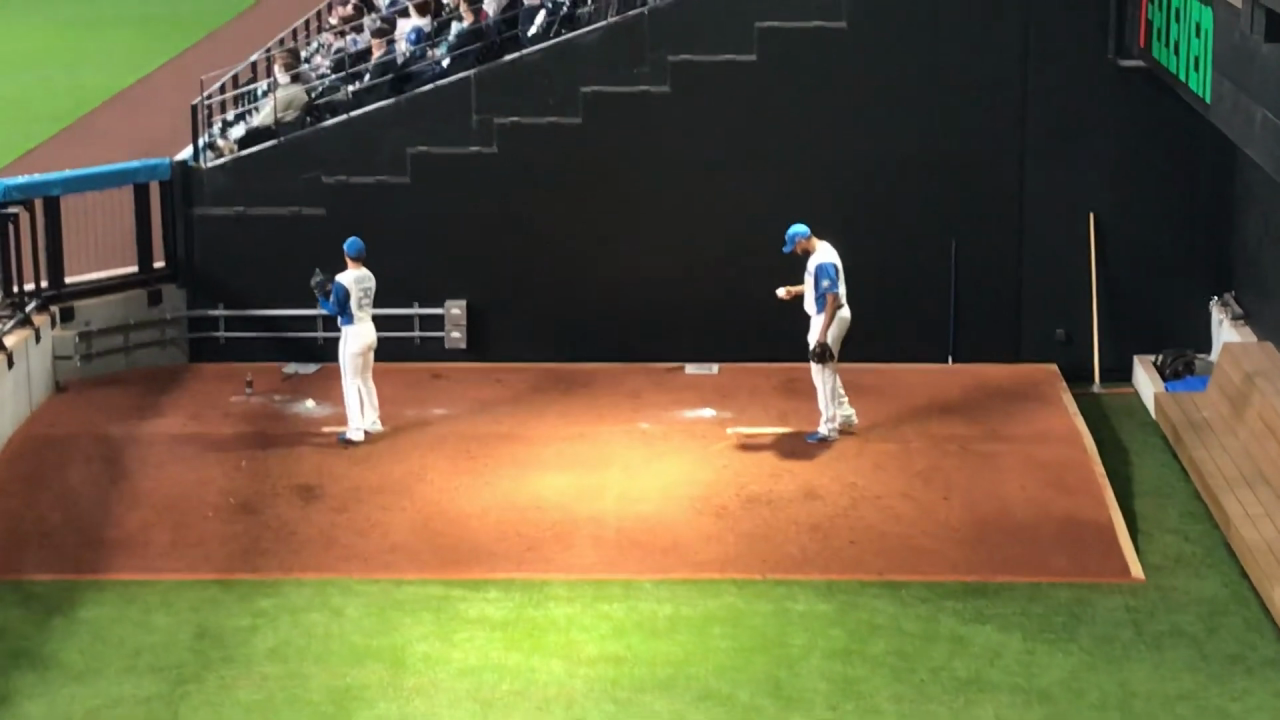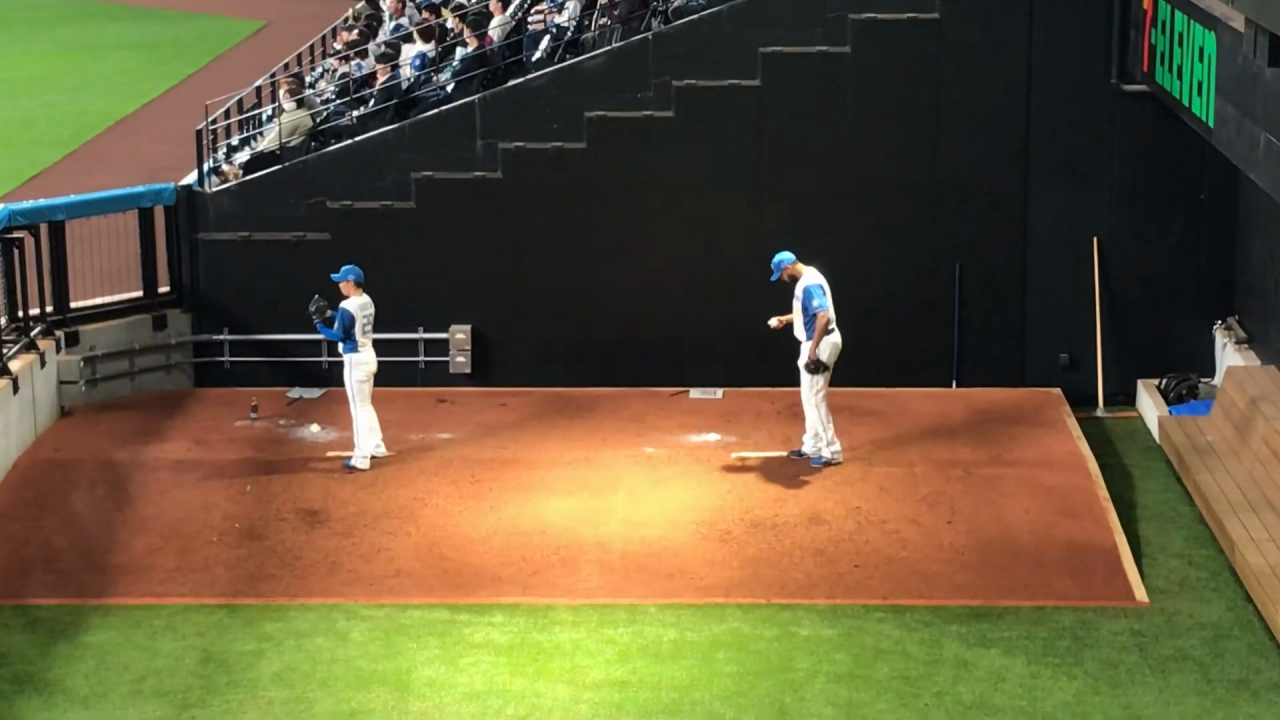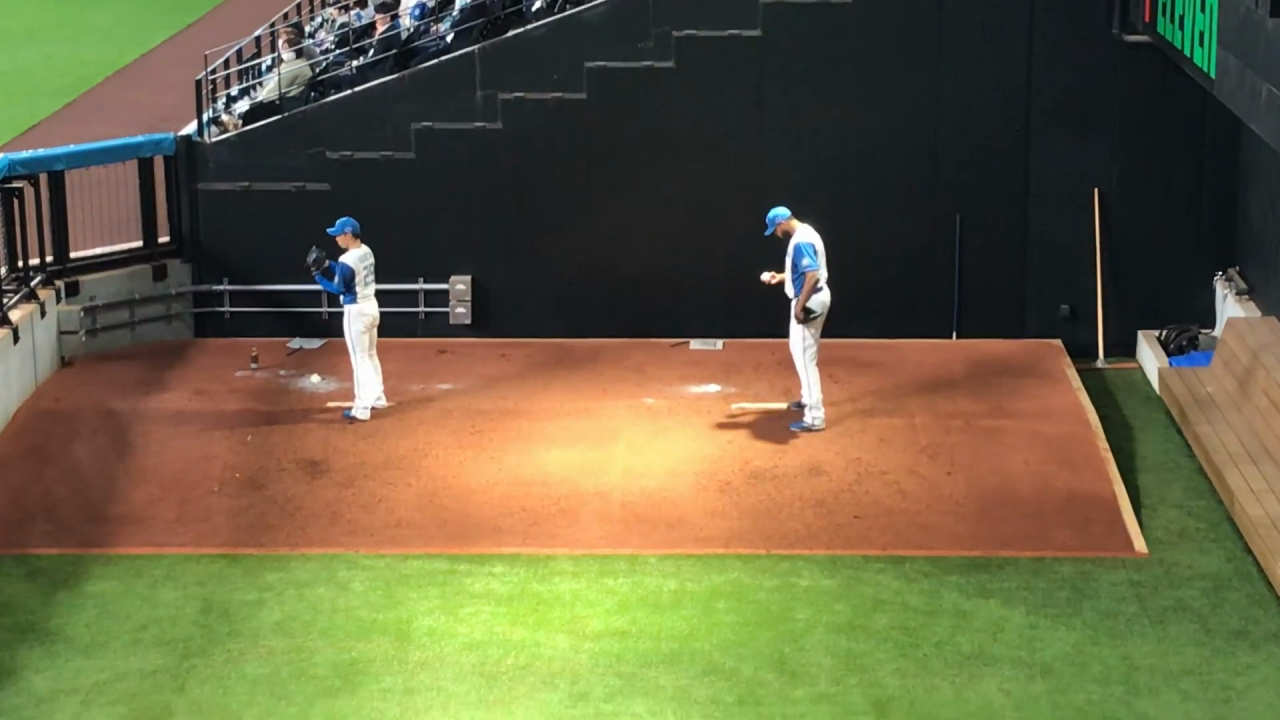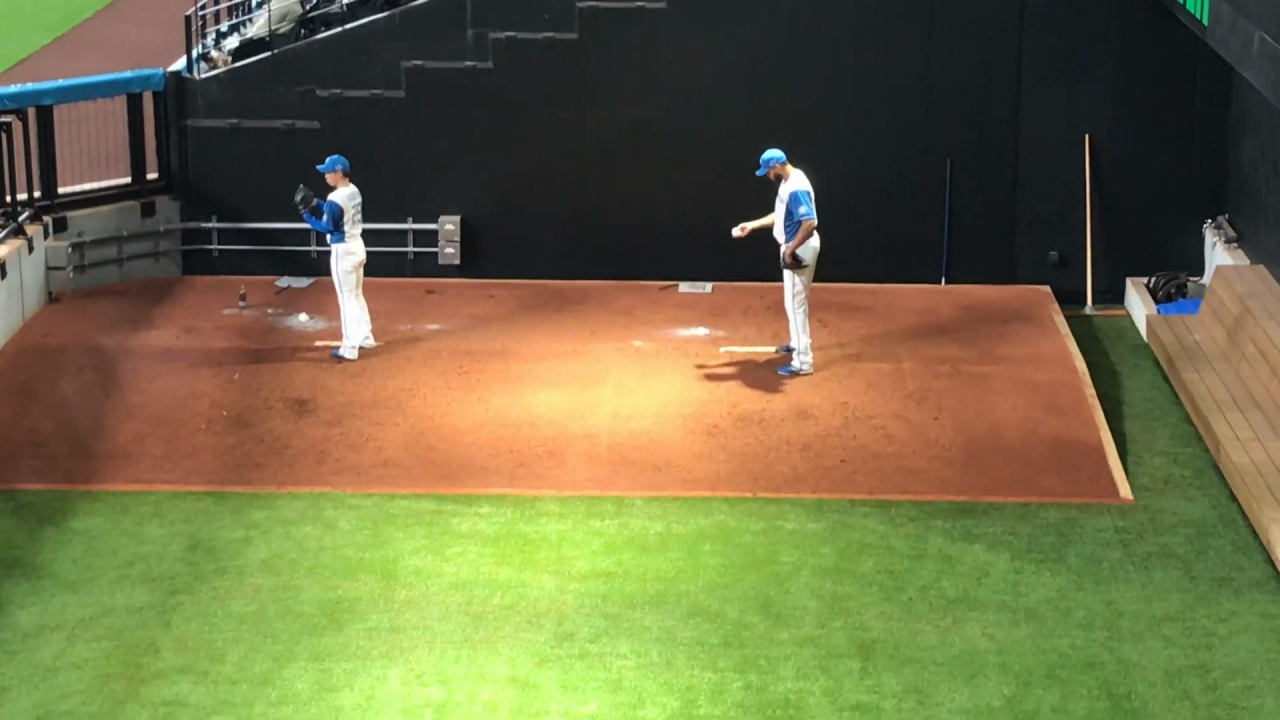
dt=0.7s
person 1, frame 1
left shoulder: (824, 261)
right shoulder: (820, 252)
left elbow: (833, 299)
left wrist: (823, 334)
right wrist: (796, 289)
left hip: (830, 318)
right hip: (822, 317)
left knee: (822, 370)
right knee: (825, 369)
left ankle: (829, 428)
right ankle: (844, 415)
person 1, frame 2
left shoulder: (809, 284)
right shoulder: (806, 279)
left elbow: (823, 316)
left wrist: (813, 349)
right wrist: (786, 319)
left hip: (822, 343)
right hip: (813, 343)
left knee: (815, 397)
right knee: (809, 396)
left ankle: (831, 451)
right ankle: (812, 446)
person 1, frame 3
left shoulder: (800, 241)
right shoulder: (803, 234)
left elbow: (813, 276)
left wrist: (800, 305)
right wrist: (780, 277)
left hip: (810, 301)
right hip: (809, 300)
left knee: (806, 357)
right knee: (798, 350)
right ankle: (808, 399)
person 1, frame 4
left shoulder: (797, 188)
right shoulder: (787, 182)
left elbow: (809, 223)
right elbow: (780, 215)
left wrist: (790, 250)
right wrist: (751, 225)
left hip: (799, 249)
right hip: (793, 247)
left knee: (795, 302)
right knee: (792, 299)
left ankle: (803, 362)
right ankle: (797, 343)
person 2, frame 1
left shoulder: (343, 279)
right shoulder: (369, 276)
left elbow: (335, 309)
left wrist: (321, 297)
right wrist: (332, 290)
left hip: (353, 333)
right hip: (368, 330)
left knee: (350, 382)
right knee: (366, 379)
left ankle: (355, 431)
right ankle: (372, 423)
person 2, frame 2
left shoulder: (347, 306)
right shoulder: (367, 301)
left elbow: (338, 335)
left wrist: (319, 324)
right wrist: (331, 315)
left hip: (355, 360)
right hip: (369, 356)
left knee: (358, 409)
right knee: (366, 405)
left ankle: (361, 459)
right ankle: (376, 447)
person 2, frame 3
left shoulder: (346, 260)
right shoulder: (367, 251)
left elbow: (338, 289)
left wrist: (319, 277)
right wrist: (329, 265)
left hip: (356, 311)
right hip: (371, 306)
left knee: (359, 359)
right knee: (370, 355)
left ankle: (362, 409)
right ankle: (377, 398)
person 2, frame 4
left shoulder: (335, 198)
right shoulder: (354, 191)
left elbow: (326, 228)
left wrist: (307, 215)
right wrist: (317, 204)
left hip: (343, 251)
right hip: (357, 246)
left knee: (346, 299)
right knee: (356, 295)
left ankle: (349, 349)
right ankle: (365, 337)
